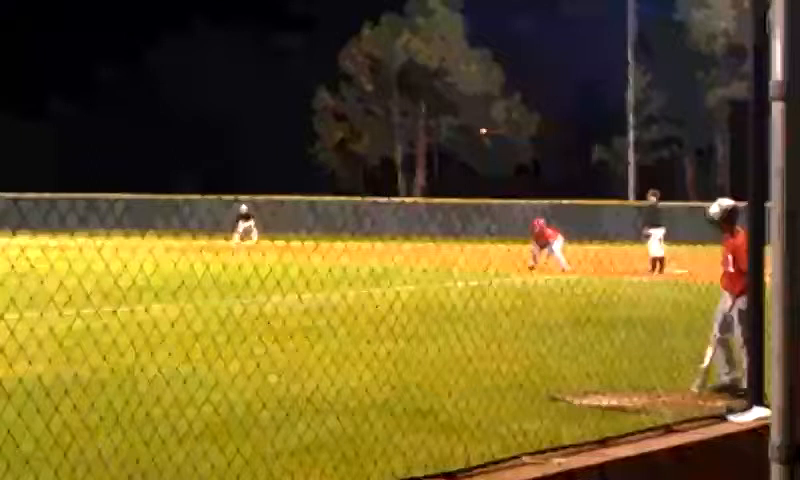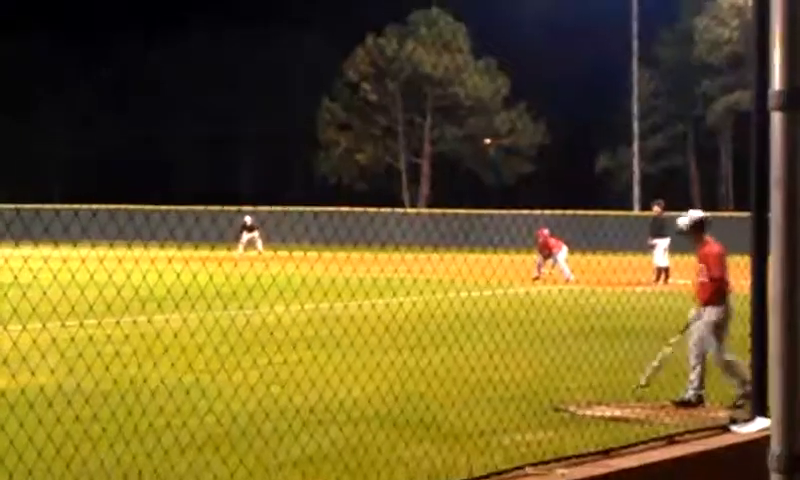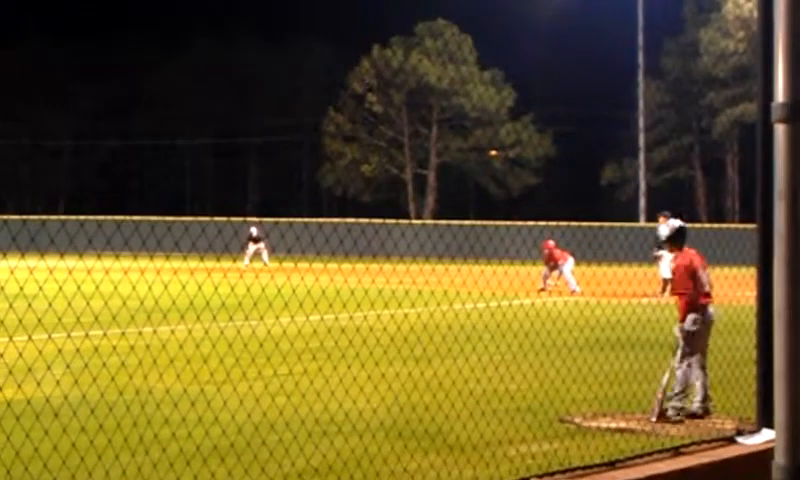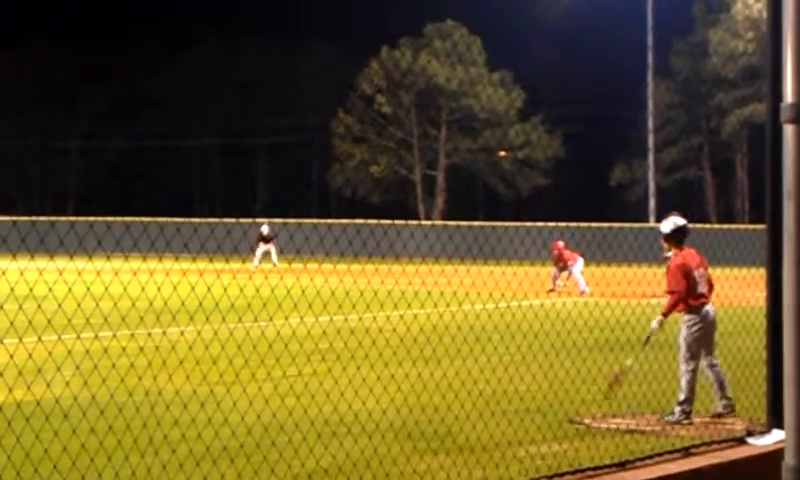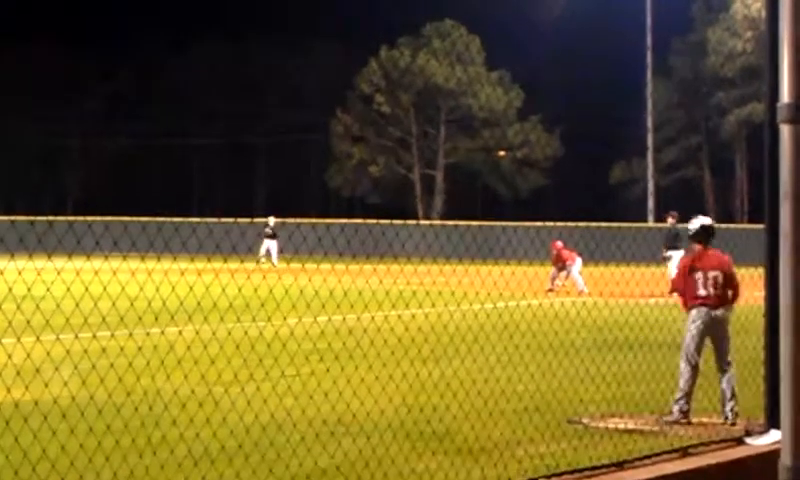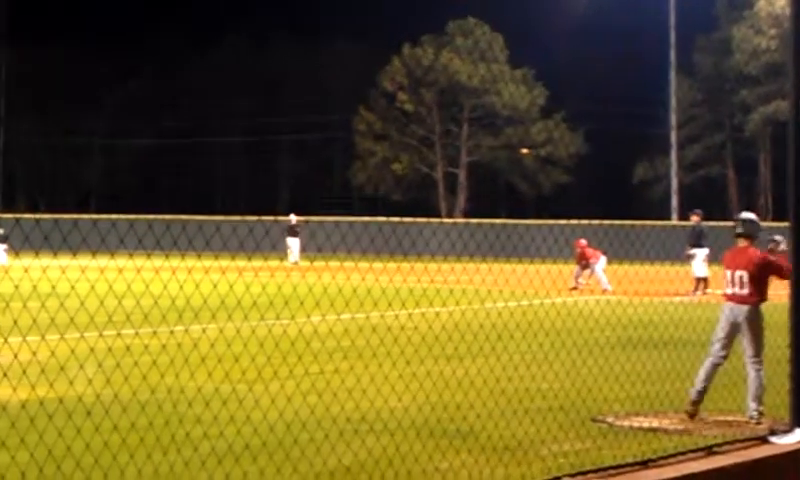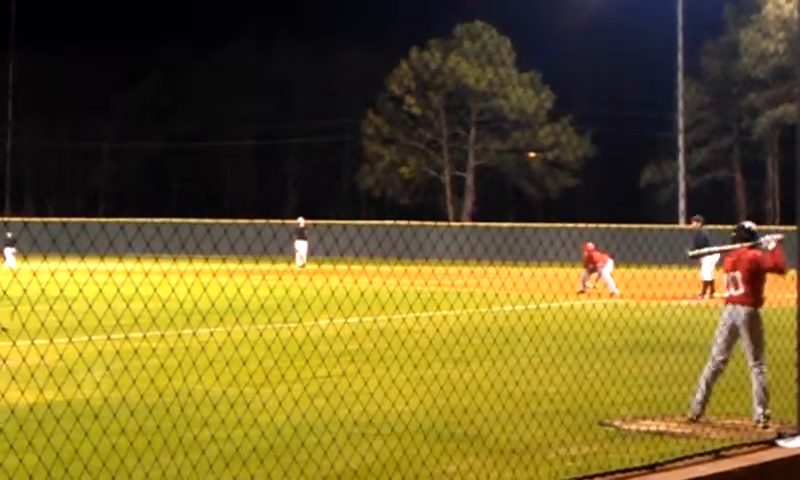
dt=0.5s
person 1, frame 1
left shoulder: (741, 241)
right shoulder: (728, 238)
left elbow: (747, 274)
left wrist: (734, 297)
left hip: (740, 298)
right hip: (728, 295)
left knee: (743, 342)
right knee: (719, 336)
left ankle: (749, 384)
right ankle: (729, 378)
person 1, frame 2
left shoulder: (712, 250)
right shoulder: (703, 249)
left elbow: (716, 283)
left wrist: (699, 307)
right wrist: (700, 306)
left hip: (716, 308)
right hip: (707, 307)
left knee: (718, 353)
right knee: (696, 349)
left ankle: (745, 389)
right ankle: (695, 394)
person 1, frame 3
left shoulder: (680, 264)
right shoulder: (696, 255)
left elbow: (686, 296)
right elbow: (706, 285)
left wrist: (681, 322)
left hip: (696, 314)
right hip: (707, 311)
left knee: (683, 361)
right knee: (699, 361)
left ankle: (675, 407)
right ankle: (701, 405)
person 1, frame 4
left shoulder: (676, 263)
right shoulder: (697, 255)
left elbow: (678, 295)
right elbow: (709, 285)
left wrist: (662, 316)
left hip: (693, 316)
right hip: (708, 310)
left knee: (688, 364)
right knee: (710, 359)
left ankle: (683, 412)
right ankle: (725, 403)
person 1, frame 5
left shoulder: (687, 262)
right shoulder: (724, 260)
left elbow: (681, 291)
right elbow: (735, 291)
left hip: (698, 313)
right hip: (719, 314)
left knee: (689, 364)
right knee: (725, 364)
left ankle: (681, 411)
right ankle: (729, 412)
person 1, frame 6
left shoulder: (728, 255)
right shoulder: (760, 258)
right elbow: (786, 272)
left wrist: (770, 252)
right wrist: (781, 252)
left hip: (729, 309)
right hip: (750, 311)
left knee: (715, 356)
right knee: (754, 362)
left ankle: (695, 398)
right ankle: (755, 412)
person 1, frame 7
left shoulder: (728, 260)
right shoulder: (755, 256)
right elbow: (781, 268)
left wrist: (766, 251)
right wrist: (773, 247)
left hip: (729, 312)
right hip: (749, 312)
left knee: (716, 361)
right knee: (757, 365)
left ankle: (697, 408)
right ankle: (761, 415)
